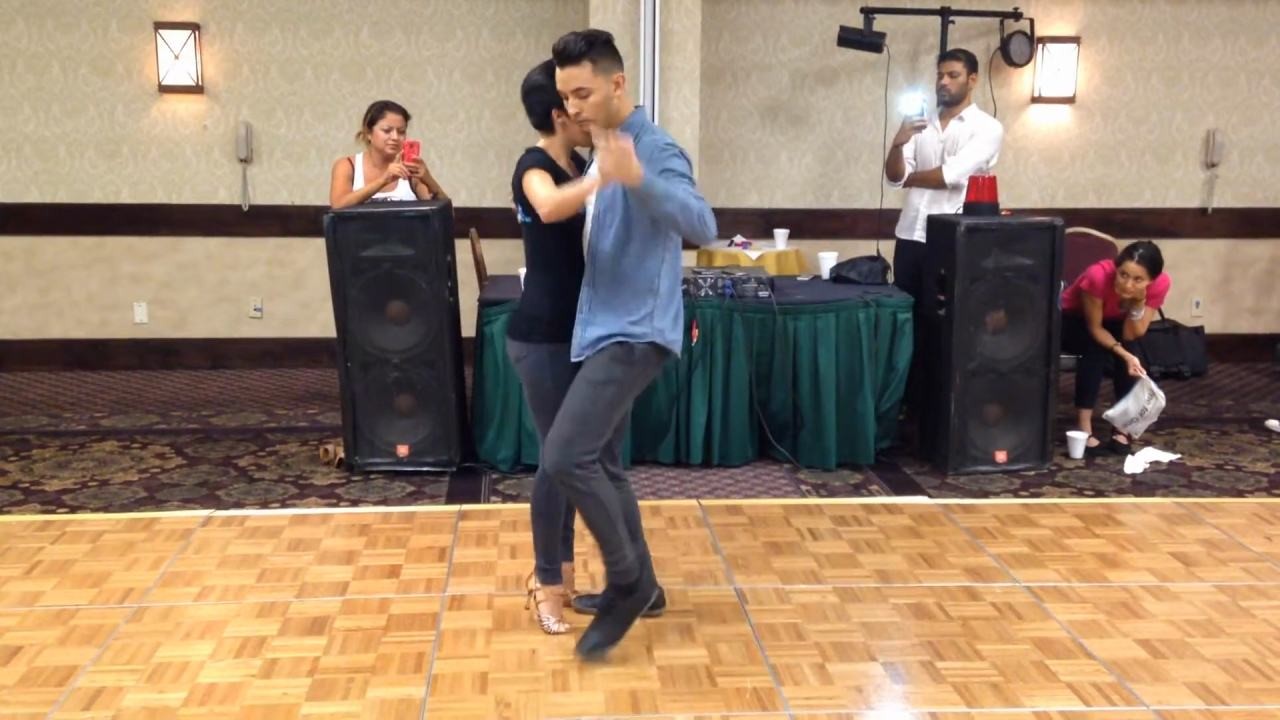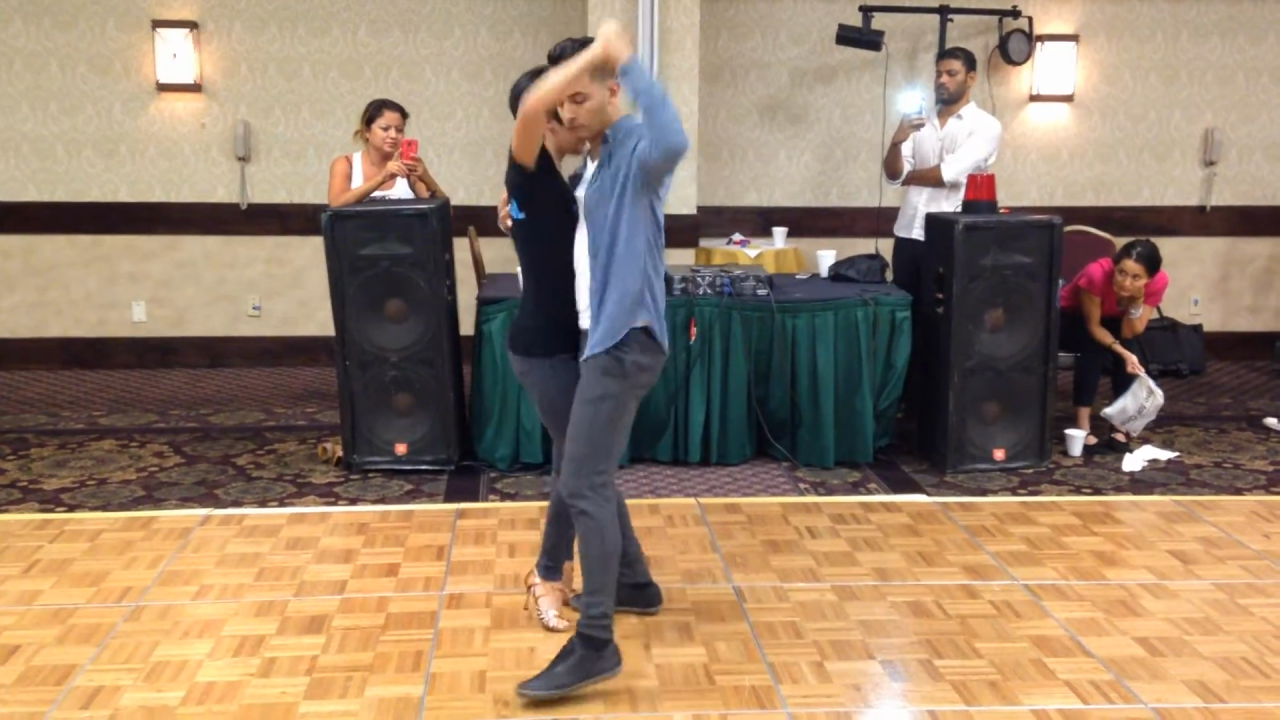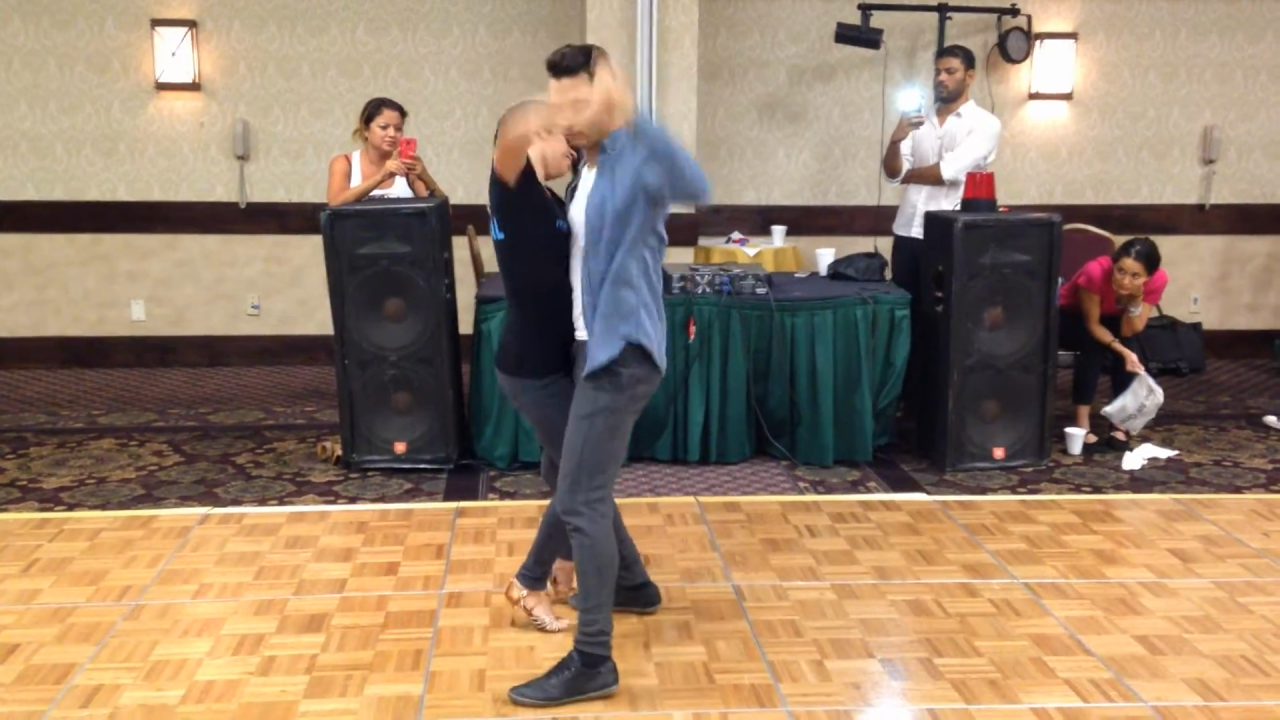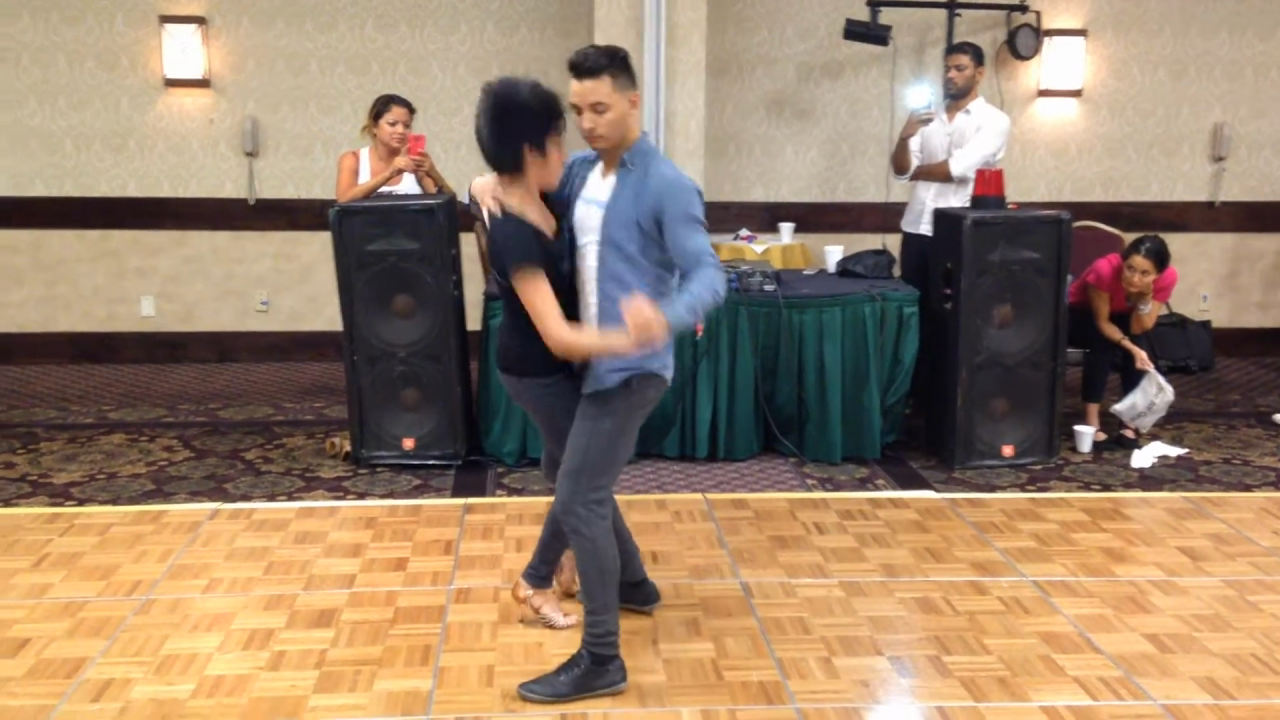
dt=0.2s
person 1, frame 1
left shoulder: (658, 150)
right shoulder: (604, 149)
left elbow: (702, 227)
left wrist: (638, 179)
left hip: (634, 333)
right hip: (601, 327)
left knee: (565, 457)
right knee: (599, 463)
left ankle: (627, 582)
right ankle: (639, 584)
person 1, frame 2
left shoulder: (638, 148)
right shoulder: (593, 161)
left elbow: (676, 141)
left wrist: (628, 60)
left hip: (626, 338)
right hip: (601, 335)
left knee: (581, 483)
right knee: (593, 474)
left ankle: (595, 643)
right ankle: (634, 583)
person 1, frame 3
left shoulder: (639, 164)
right shoulder: (585, 171)
left elbow: (694, 185)
left wrist: (631, 120)
left hip: (623, 354)
right hip: (596, 350)
left knee: (579, 500)
right knee: (583, 485)
left ankle: (592, 661)
right ankle: (633, 583)
person 1, frame 4
left shoulder: (665, 184)
right shoulder: (581, 170)
left elbow: (709, 276)
left wrist: (667, 317)
right wrist: (488, 185)
left hip: (630, 364)
right hip: (593, 357)
left knee: (577, 499)
right knee: (583, 485)
left ankle: (600, 660)
right ankle: (632, 583)
person 2, frame 1
left shoulder: (575, 165)
right shoulder: (534, 165)
right elbow: (550, 208)
right wrist: (606, 176)
left hip: (571, 332)
right hip: (539, 336)
left ankle: (559, 567)
right ankle: (547, 582)
person 2, frame 2
left shoulder: (554, 175)
right shoulder: (529, 165)
right elbow: (530, 105)
left hip: (563, 341)
right hip: (543, 347)
left ankle: (560, 566)
right ankle: (548, 576)
person 2, frame 3
left shoulder: (542, 196)
right shoulder: (512, 182)
right elbow: (515, 130)
left hip: (551, 358)
right hip: (533, 367)
left knee: (565, 467)
left ankle: (564, 565)
right ankle: (531, 583)
person 2, frame 4
left shoulder: (528, 198)
right shoulder: (519, 237)
right elbow: (560, 339)
right wrist: (632, 338)
left hip: (536, 360)
right hip: (538, 369)
left knee: (565, 462)
right ankle: (536, 583)
person 3, frame 1
left shoulder: (987, 127)
right shoulder: (922, 123)
left elbow: (951, 175)
right elbow: (894, 177)
left wrist: (910, 178)
right wrist: (897, 143)
right hip: (910, 235)
right ankle: (909, 393)
person 3, frame 2
left shoulder: (985, 125)
right shoulder: (920, 121)
left elbow: (950, 173)
right elbow: (892, 174)
left wrist: (909, 176)
right wrist: (896, 142)
right hip: (909, 233)
right knee: (906, 314)
right ankle: (907, 392)
person 3, frame 3
left shoulder: (984, 123)
right shoulder: (919, 119)
left elbow: (949, 171)
right elbow: (892, 173)
left wrist: (907, 174)
right wrist: (895, 140)
right hip: (908, 231)
right knee: (905, 313)
right ankle: (908, 391)
person 3, frame 4
left shoulder: (993, 121)
right shoulder: (928, 116)
left elbow: (958, 168)
right elbow: (900, 170)
left wrist: (915, 170)
right wrist: (905, 137)
right hip: (917, 228)
right ankle: (915, 388)
person 4, frame 1
left shoulder: (1160, 284)
right shoulder: (1098, 276)
left elbow: (1131, 336)
right elbow: (1094, 328)
left wrist: (1138, 303)
right wrist: (1124, 355)
left hip: (1114, 323)
right hip: (1072, 322)
left knee: (1130, 346)
right knee: (1096, 347)
right ankle: (1084, 429)
person 4, frame 2
left shoulder: (1158, 282)
right shoulder: (1096, 274)
left elbow: (1129, 333)
right elbow: (1092, 326)
left wrist: (1137, 301)
right wrist: (1122, 353)
left hip: (1112, 321)
right hip: (1070, 320)
left knee: (1128, 344)
right knee: (1094, 346)
left ankle: (1120, 426)
right ankle: (1082, 427)
person 4, frame 3
left shoulder: (1158, 280)
right shoulder: (1095, 272)
left elbow: (1129, 332)
right elbow: (1092, 324)
left wrist: (1136, 299)
right wrist: (1122, 351)
left hip: (1111, 320)
right hip: (1070, 318)
left knee: (1127, 343)
right knee: (1094, 344)
right ankle: (1082, 426)
person 4, frame 4
left shoulder: (1167, 278)
right shoulder: (1105, 270)
left elbow: (1138, 330)
right elbow: (1101, 322)
left wrist: (1145, 297)
right wrist: (1131, 348)
left hip: (1121, 317)
right hip: (1080, 316)
left knee: (1138, 342)
right knee: (1103, 342)
left ankle: (1129, 422)
right ankle: (1091, 423)
